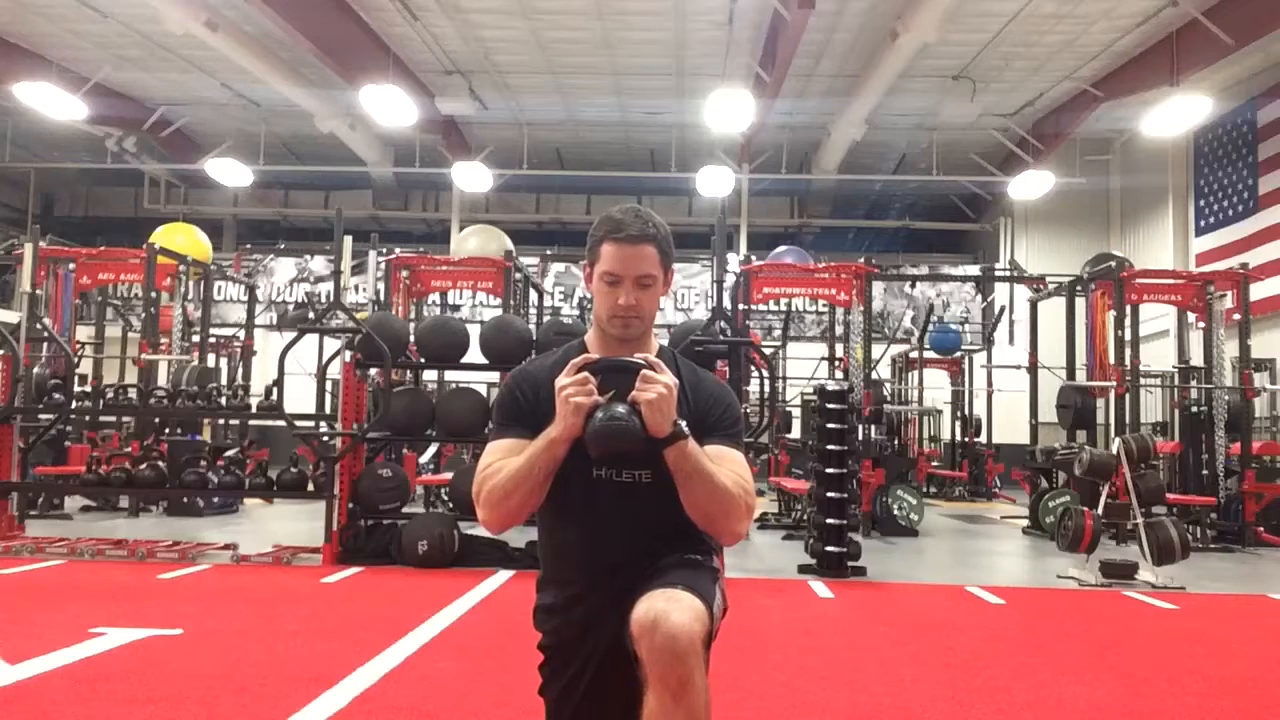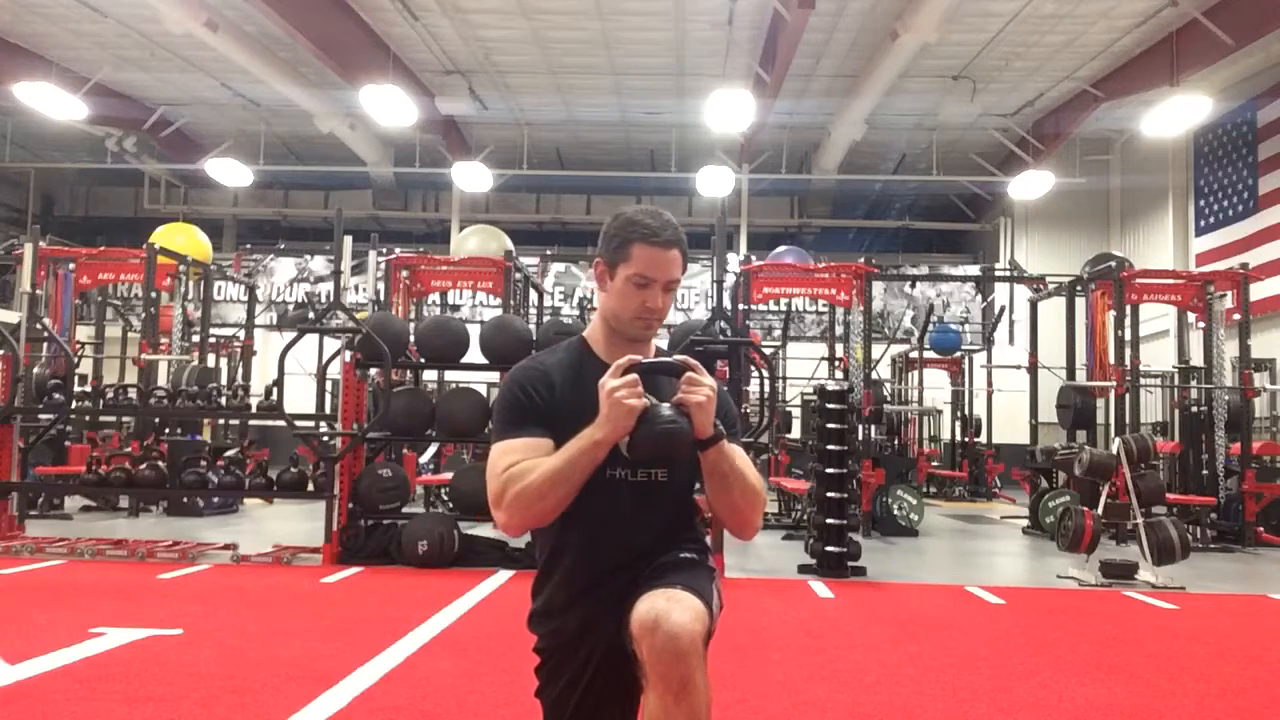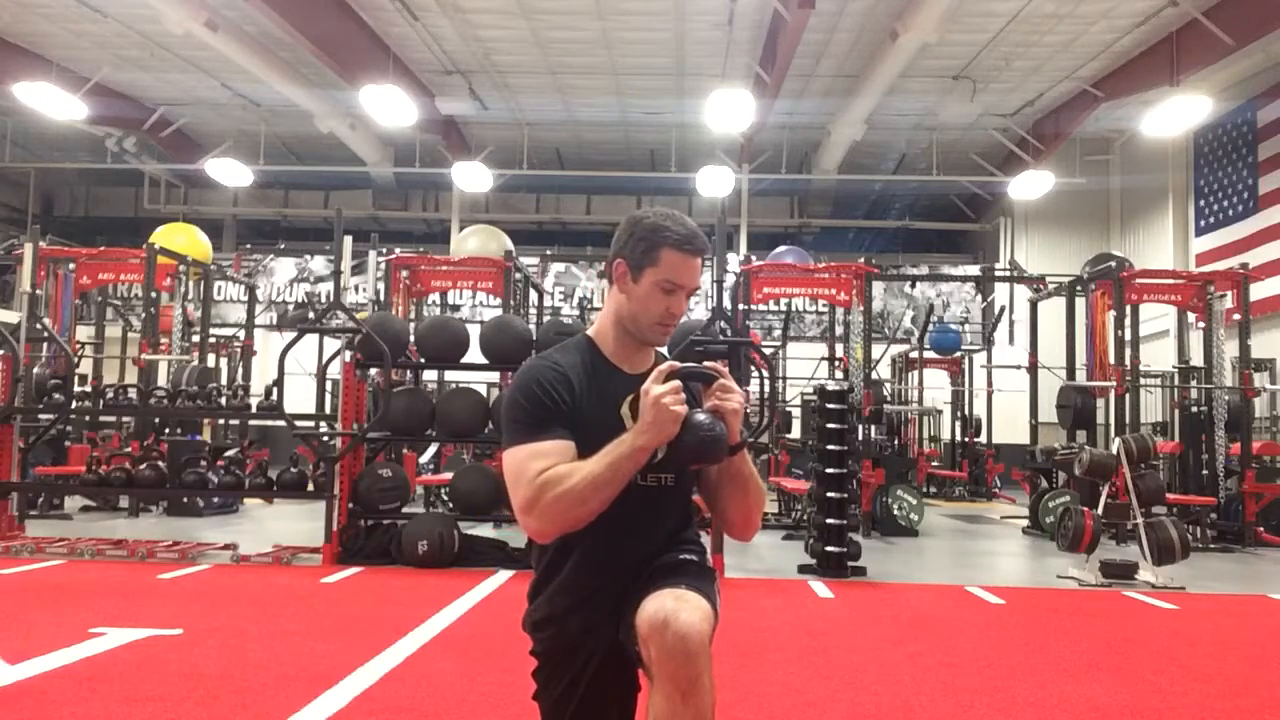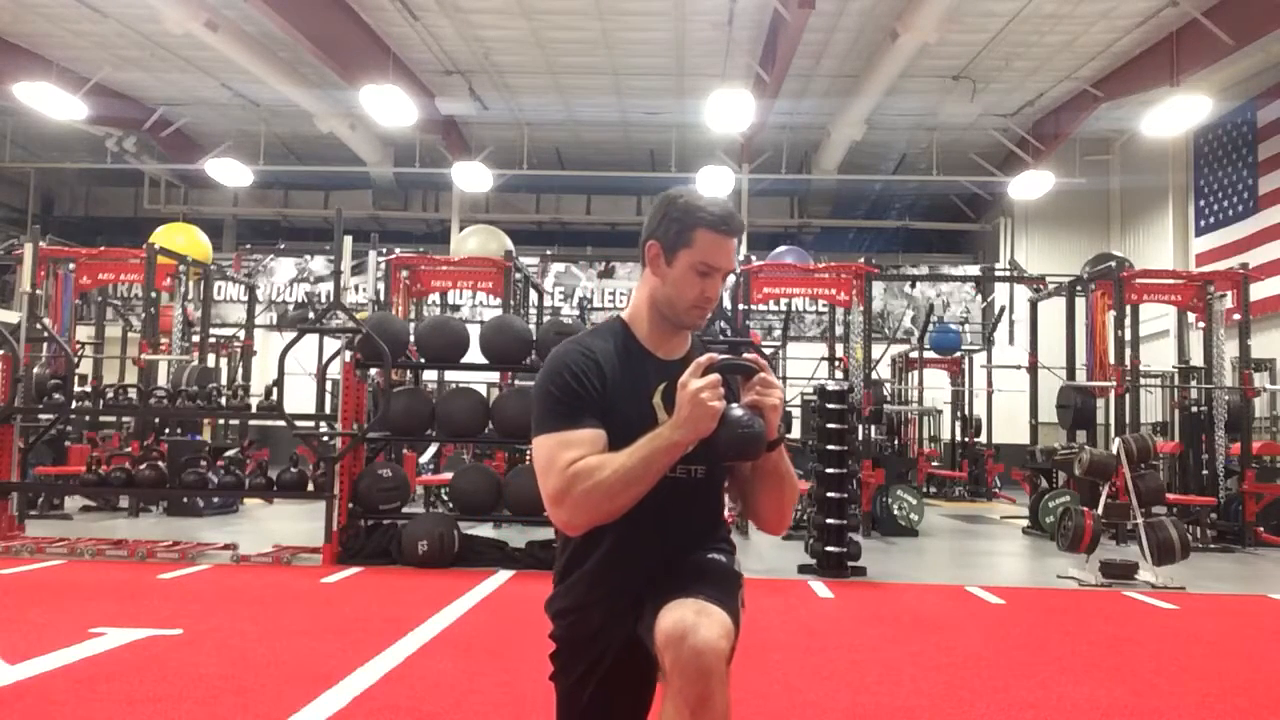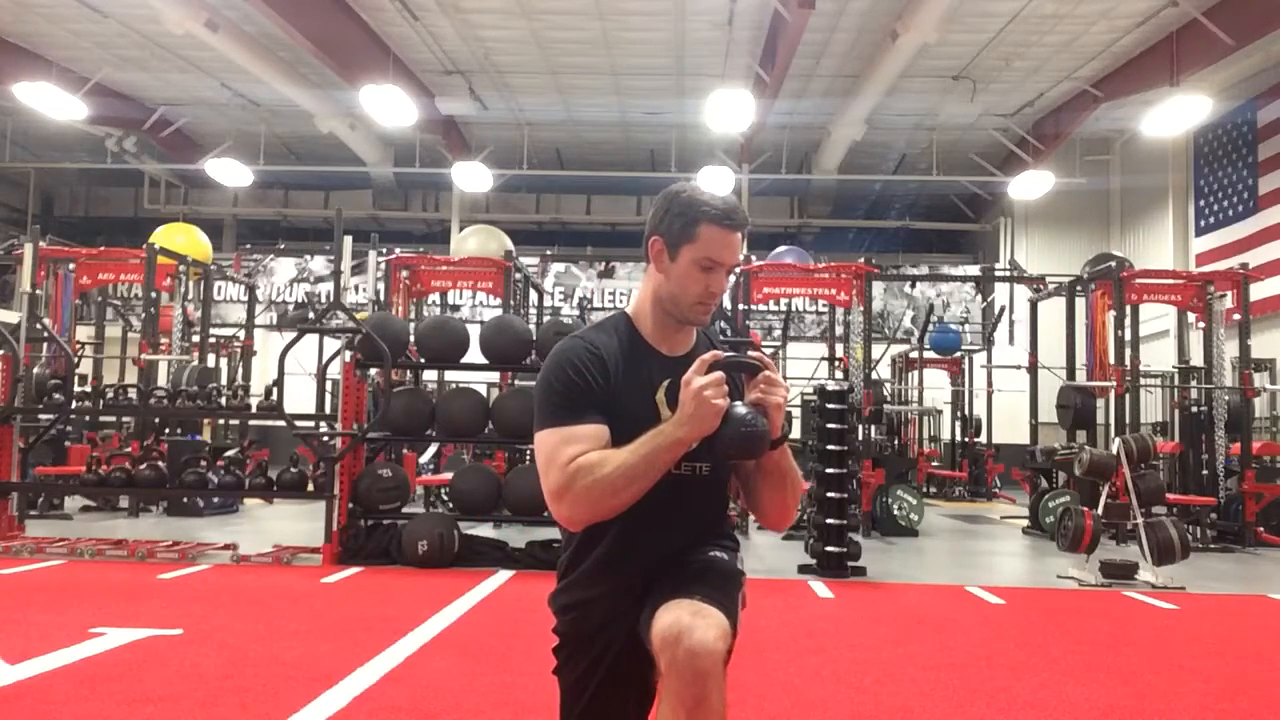
dt=1s
person 1, frame 1
left shoulder: (704, 393)
right shoulder: (533, 384)
left elbow: (733, 523)
right elbow: (492, 512)
left wrist: (670, 432)
right wrist: (562, 429)
left hip: (673, 574)
right hip: (574, 603)
left knee: (669, 630)
person 1, frame 2
left shoulder: (698, 388)
right shoulder: (538, 380)
left elbow: (746, 521)
right elbow: (511, 511)
left wrist: (708, 434)
right wrist: (604, 428)
left hip: (670, 570)
right hip: (574, 604)
left knee: (670, 631)
person 1, frame 3
left shoulder: (688, 384)
right shoulder: (548, 378)
left elbow: (742, 524)
right elbow: (540, 515)
left wrist: (731, 440)
right wrist: (644, 434)
left hip: (668, 574)
right hip: (575, 608)
left knee: (679, 631)
person 1, frame 4
left shoulder: (722, 375)
right shoulder: (579, 364)
left elbow: (773, 519)
right elbow: (569, 505)
left wrist: (769, 435)
right wrist: (679, 430)
left hip: (694, 571)
right hip: (599, 596)
left knee: (697, 644)
person 1, frame 5
left shoulder: (728, 369)
right shoulder: (583, 359)
left elbow: (777, 515)
right elbow: (570, 501)
left wrist: (773, 433)
right wrist: (682, 427)
left hip: (697, 563)
right hip: (602, 589)
left knee: (693, 646)
